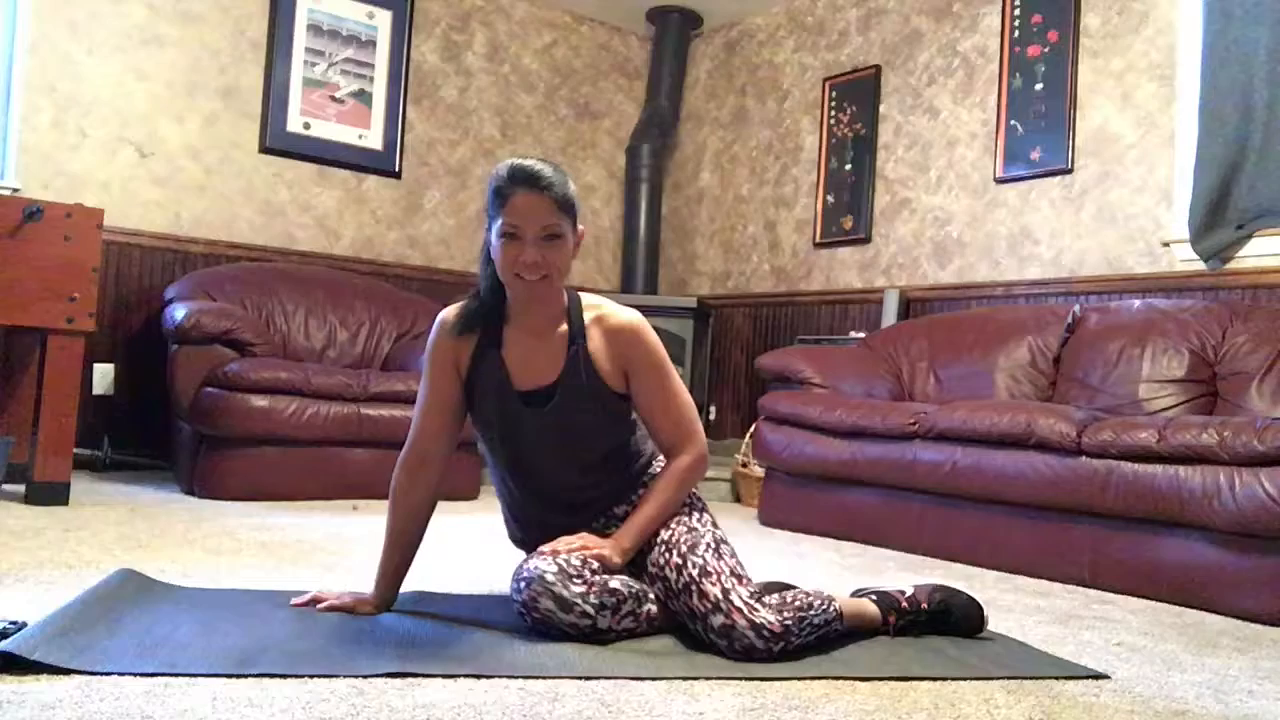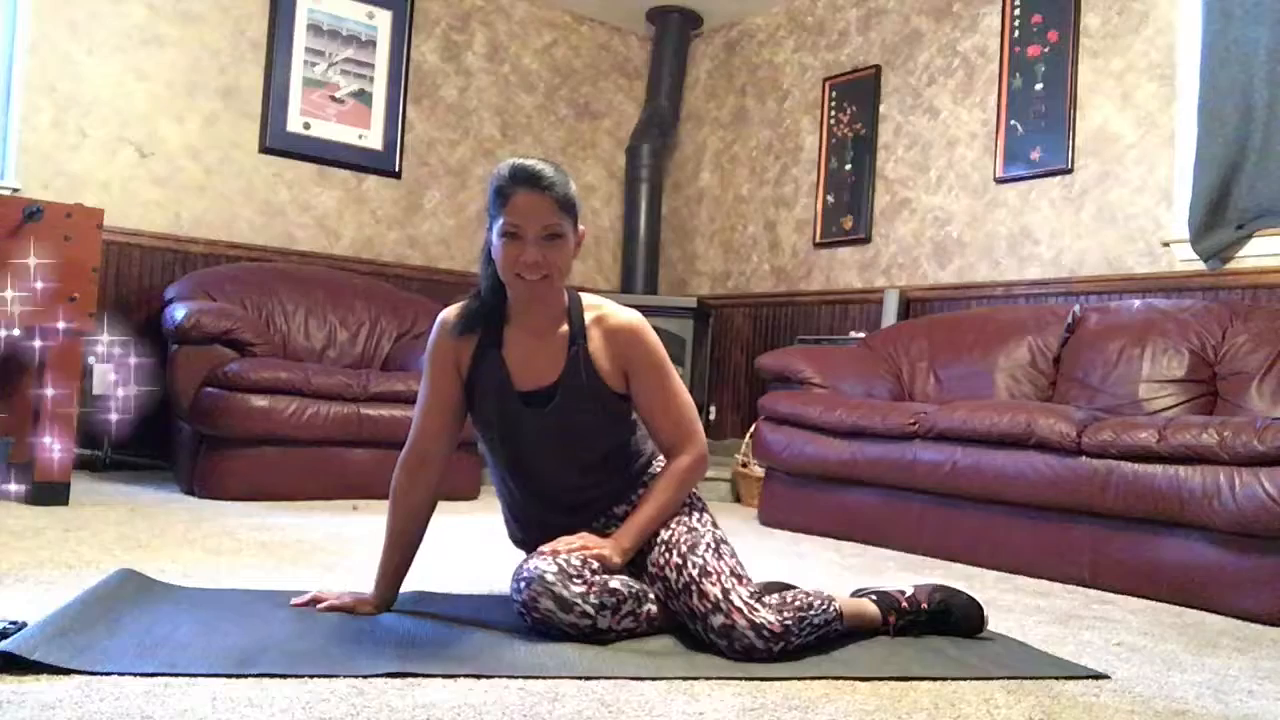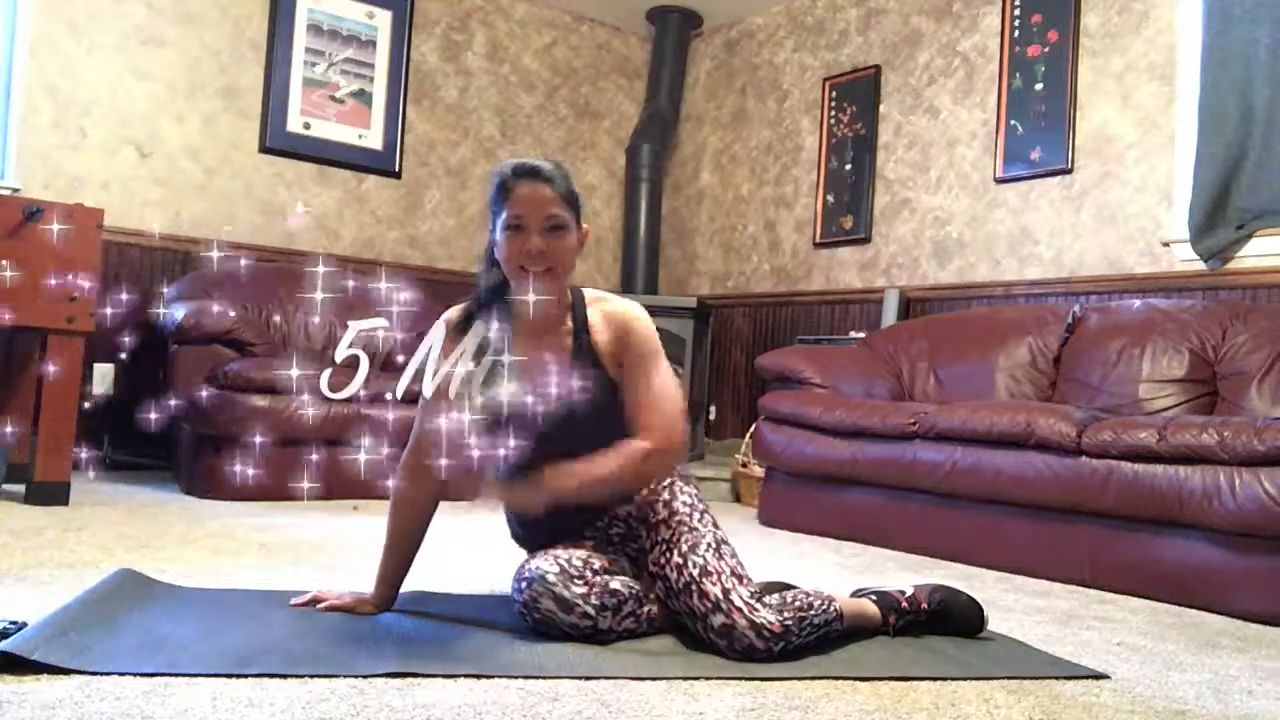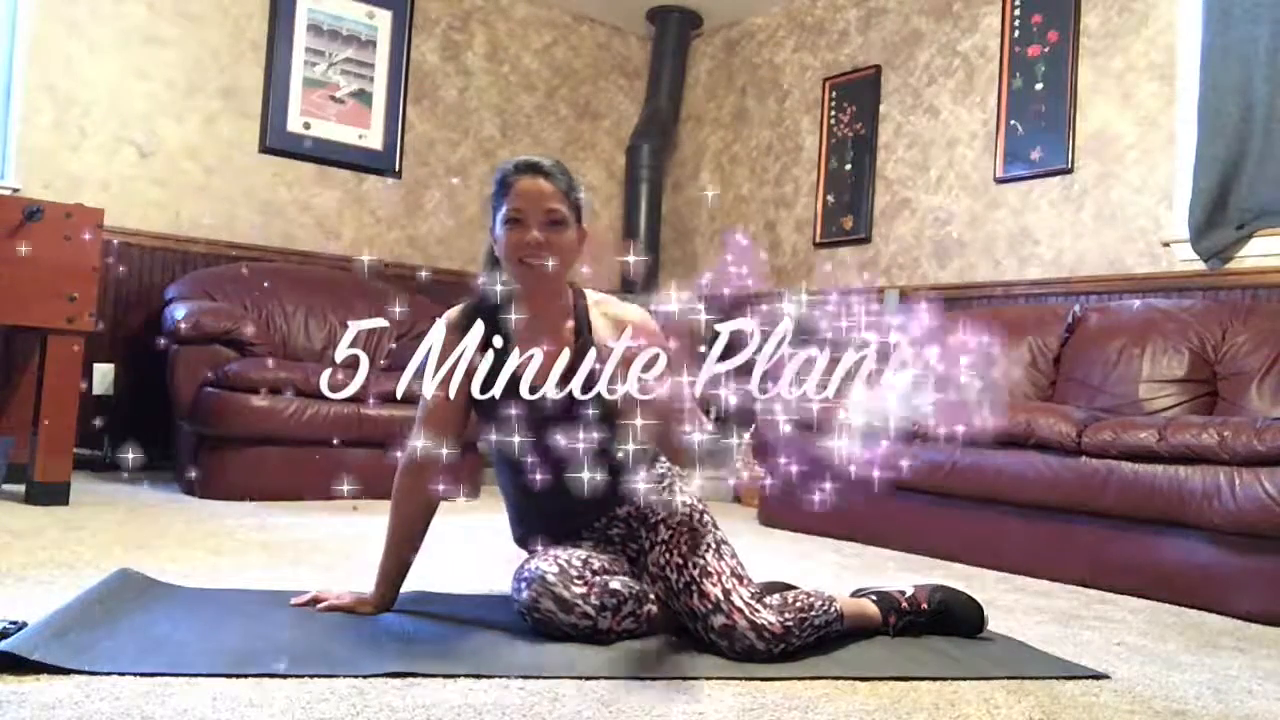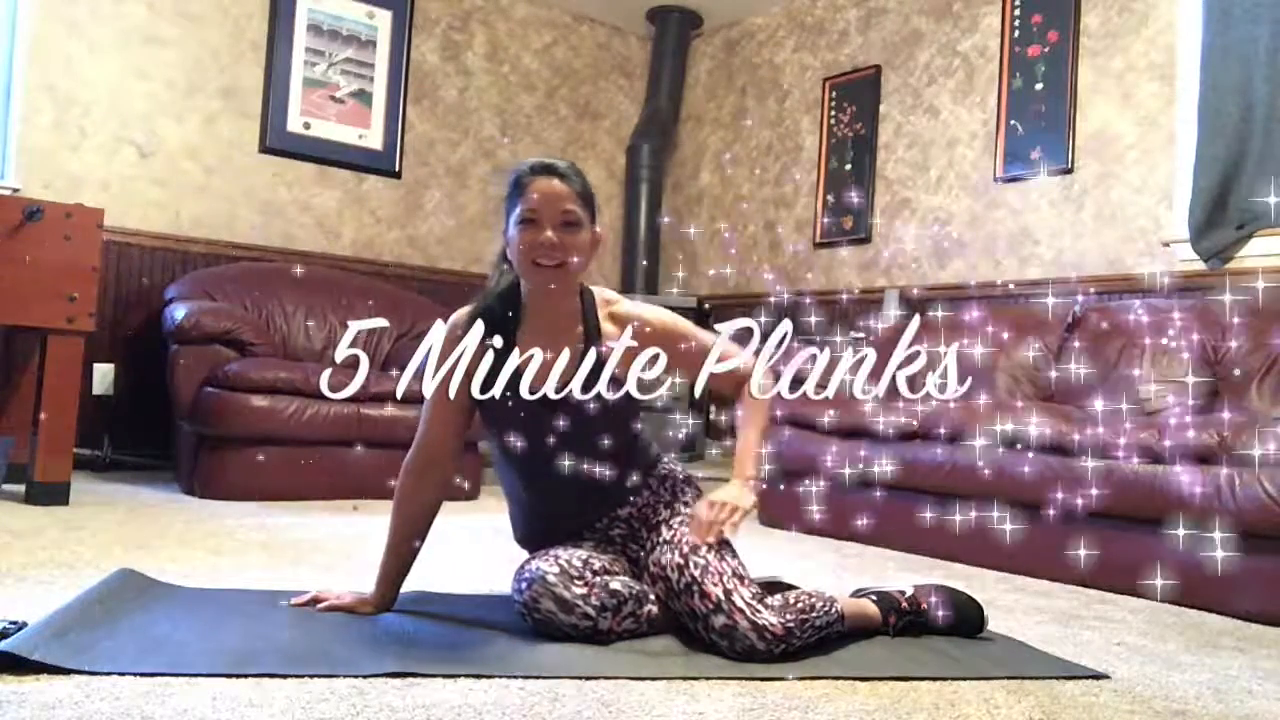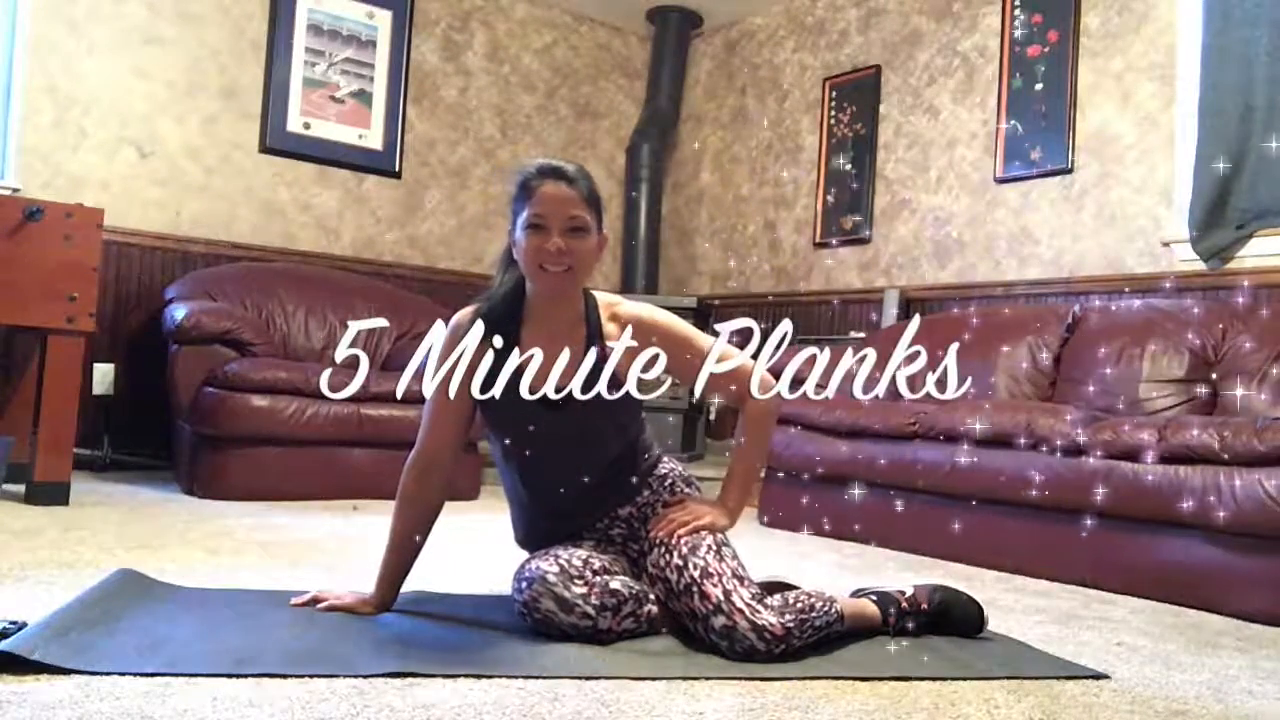
dt=0.4s
person 1, frame 1
left shoulder: (619, 331)
right shoulder: (459, 332)
left elbow: (690, 452)
right elbow: (421, 464)
left wrist: (618, 544)
right wrist: (381, 592)
left hip: (644, 509)
right hip: (554, 542)
left knee: (750, 631)
right knee: (540, 592)
left ankle: (897, 603)
right ankle: (699, 601)
person 1, frame 2
left shoulder: (620, 331)
right shoulder: (459, 333)
left elbow: (690, 452)
right elbow: (421, 465)
left wrist: (620, 544)
right wrist: (381, 593)
left hip: (643, 510)
right hip: (554, 543)
left knee: (748, 631)
right knee: (540, 593)
left ankle: (897, 603)
right ankle: (709, 599)
person 1, frame 3
left shoulder: (621, 323)
right shoulder: (463, 330)
left elbow: (666, 448)
right elbow: (425, 464)
left wrist: (548, 484)
right wrist: (381, 593)
left hip: (644, 508)
right hip: (559, 542)
left knee: (749, 630)
right knee: (541, 594)
left ankle: (899, 601)
right ankle: (696, 598)
person 1, frame 4
left shoulder: (622, 324)
right shoulder: (465, 330)
left elbow: (682, 447)
right elbow: (425, 464)
left wrist: (675, 411)
right wrist: (380, 594)
left hip: (644, 507)
right hip: (558, 540)
left knee: (748, 631)
right knee: (540, 594)
left ankle: (898, 603)
right ankle: (715, 599)
person 1, frame 5
left shoulder: (632, 325)
right shoulder: (472, 330)
left elbow: (752, 378)
right elbow: (427, 465)
left wrist: (741, 481)
right wrist: (382, 592)
left hip: (649, 505)
right hip: (560, 540)
left knee: (752, 632)
right knee: (542, 593)
left ankle: (894, 603)
right ankle: (713, 597)
person 1, frame 6
left shoulder: (634, 327)
right shoulder: (474, 331)
left elbow: (758, 394)
right elbow: (429, 465)
left wrist: (728, 505)
right wrist: (381, 592)
left hip: (648, 504)
right hip: (561, 539)
left knee: (749, 632)
right knee: (540, 593)
left ankle: (896, 603)
right ankle: (712, 597)
